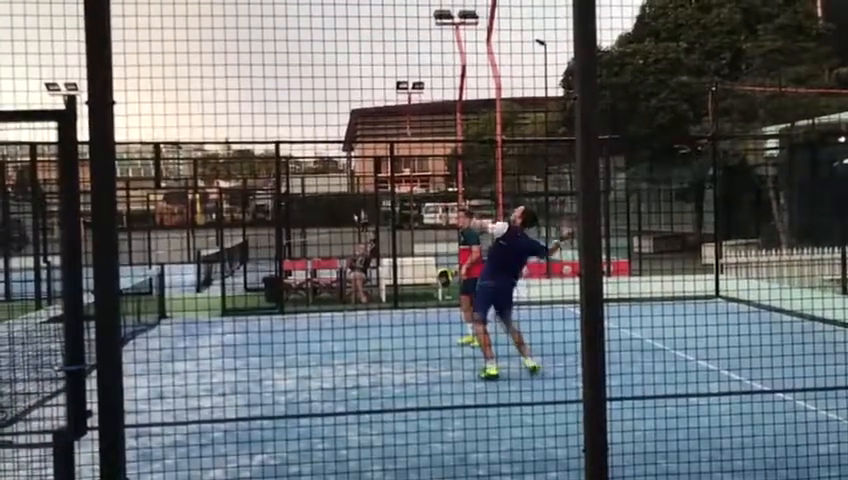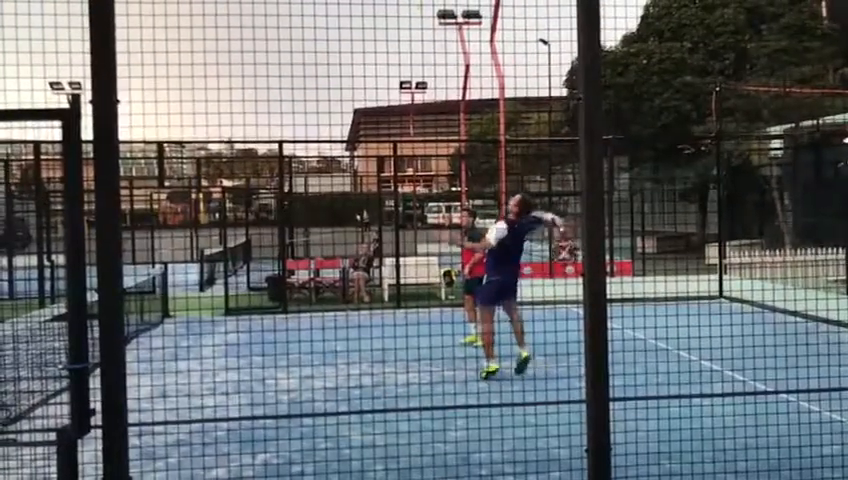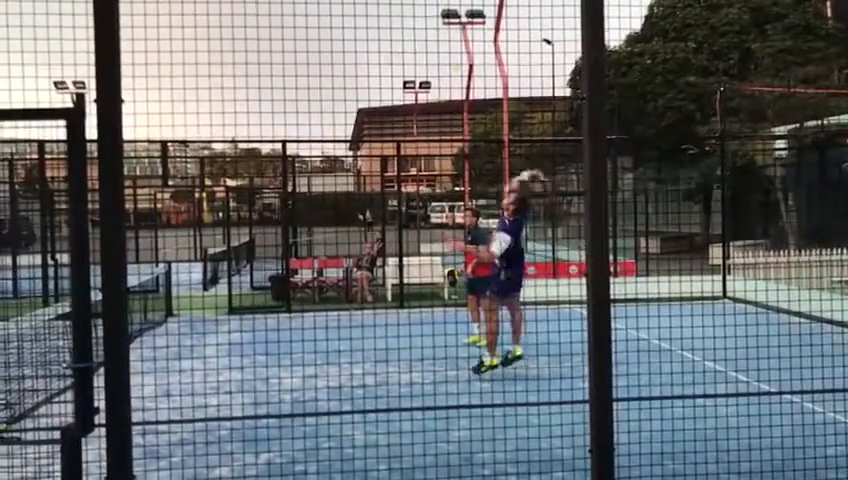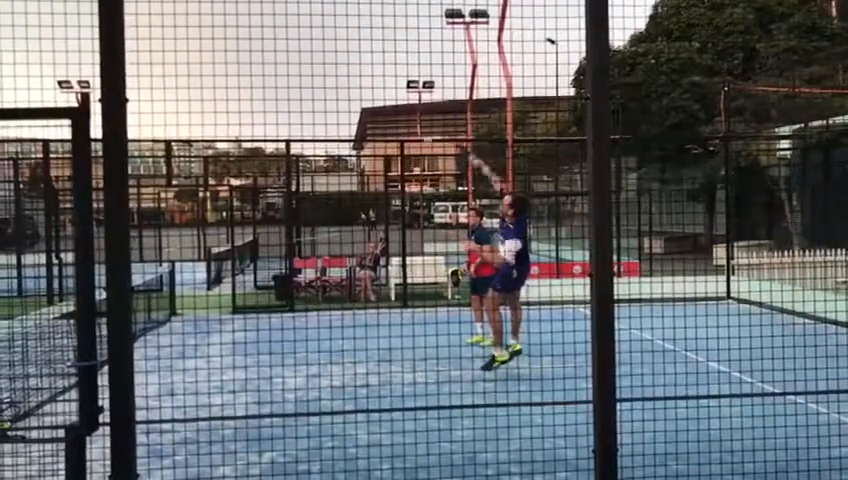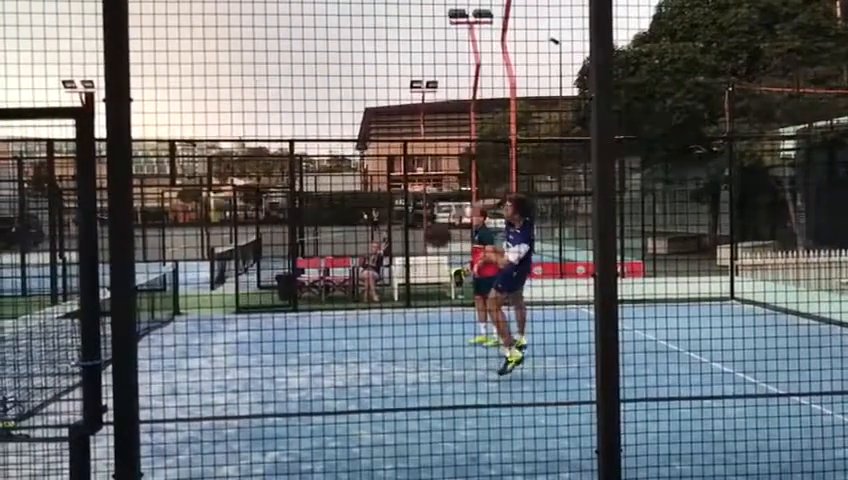
dt=0.5s
person 1, frame 1
left shoulder: (505, 229)
right shoulder: (529, 243)
left elbow: (480, 225)
right elbow: (548, 252)
right wrist: (558, 242)
left hip: (488, 284)
right hip: (507, 286)
left knee: (479, 322)
right knee: (508, 321)
left ankle: (491, 367)
right ankle: (529, 360)
person 1, frame 2
left shoulder: (503, 226)
right shoulder: (526, 223)
left elbow: (483, 246)
right elbow: (552, 218)
left wrist: (460, 243)
left hip: (494, 276)
right hip: (511, 274)
left knee: (486, 319)
right knee: (512, 311)
left ankle: (490, 364)
right ankle: (523, 351)
person 1, frame 3
left shoulder: (507, 232)
right shoulder: (516, 216)
left elbow: (489, 256)
right elbow: (514, 186)
left wrist: (466, 248)
right wrist: (529, 175)
left hip: (506, 273)
right hip: (515, 270)
left knee: (491, 312)
right knee: (514, 307)
left ankle: (491, 357)
right ankle: (516, 348)
person 1, frame 4
left shoulder: (515, 235)
right shoulder: (508, 218)
left elbow: (500, 260)
left wrist: (477, 250)
left hip: (513, 270)
right hip: (514, 268)
left knee: (491, 305)
right knee: (514, 304)
left ankle: (499, 352)
right ankle: (514, 343)
person 1, frame 5
left shoulder: (523, 239)
right shoulder: (513, 221)
left elbow: (505, 262)
left wrist: (488, 255)
left hip: (513, 270)
right hip: (516, 268)
left knee: (493, 305)
right knee: (517, 301)
left ankle: (512, 351)
right ankle: (520, 338)
person 2, frame 1
left shoulder: (471, 233)
right shoulder: (462, 233)
left elbow: (476, 254)
left wrist: (465, 266)
right wrist: (461, 268)
left hip: (475, 274)
right hip: (467, 275)
right knee: (465, 303)
right ankle: (471, 334)
person 2, frame 2
left shoulder: (476, 233)
right shoulder: (465, 233)
left elbow: (480, 253)
left wrist: (469, 266)
right wrist: (464, 267)
left hip: (478, 274)
right hip: (469, 274)
right knee: (468, 302)
right ankle: (474, 334)
person 2, frame 3
left shoulder: (480, 233)
right shoulder: (469, 233)
left wrist: (472, 265)
right wrist: (466, 265)
left hip: (482, 273)
right hip: (472, 273)
right knee: (471, 301)
right ankle: (476, 334)
person 2, frame 4
left shoulder: (484, 233)
right shoulder: (472, 232)
left elbow: (487, 252)
left wrist: (475, 265)
right wrist: (469, 264)
left hip: (485, 273)
right hip: (475, 273)
right knee: (475, 301)
right ankle: (479, 334)
person 2, frame 5
left shoulder: (487, 233)
right shoulder: (475, 232)
left wrist: (478, 265)
right wrist: (472, 264)
left hip: (488, 273)
right hip: (478, 273)
right knee: (478, 301)
left ankle: (496, 336)
right ankle: (483, 334)
